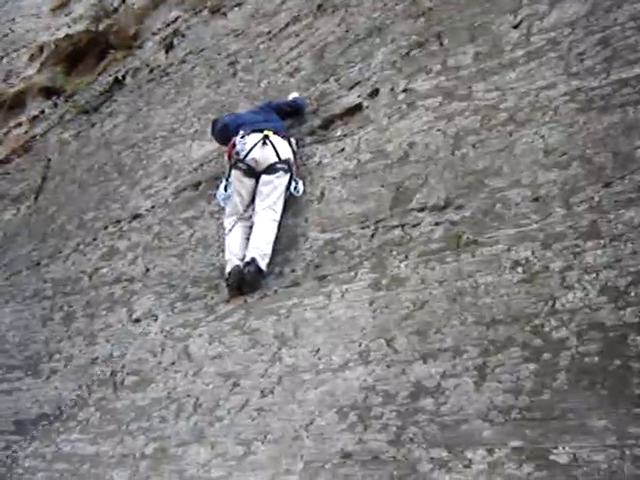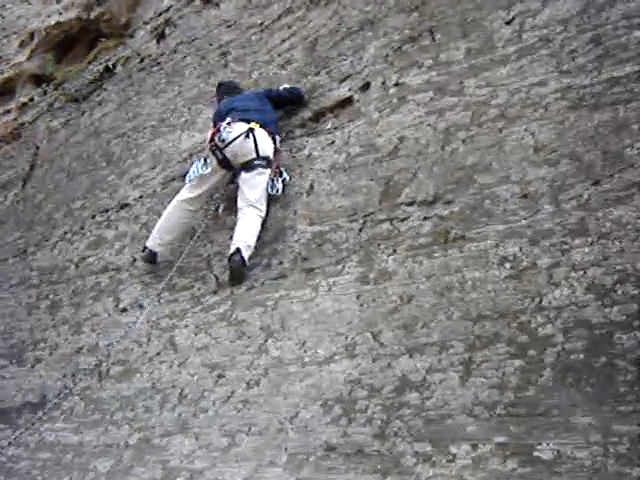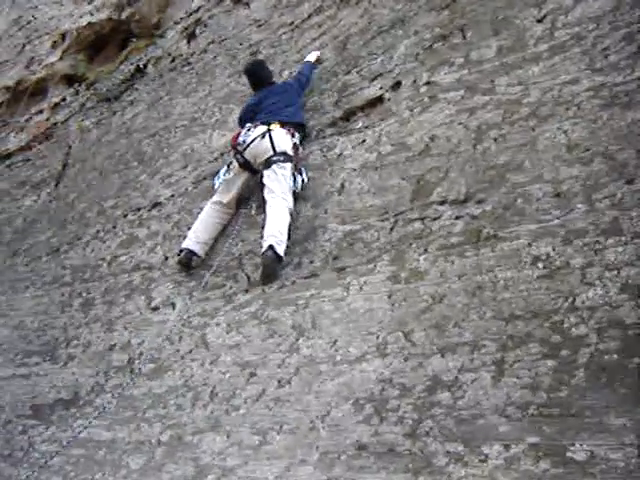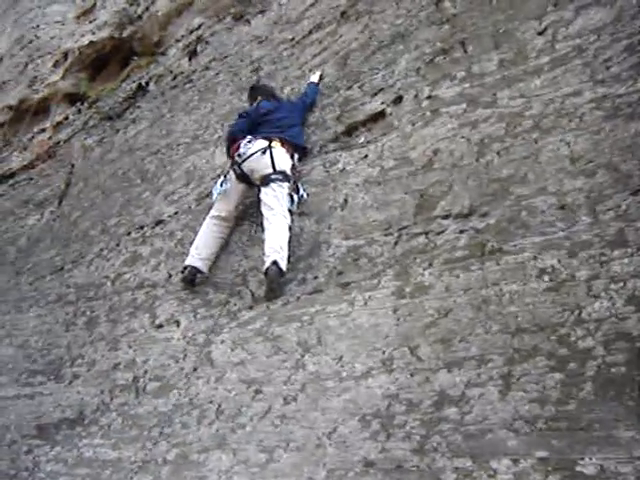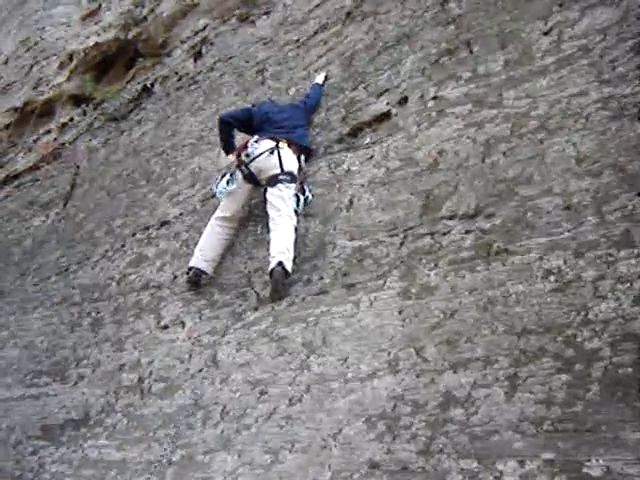
dt=1s
person 1, frame 1
left shoulder: (222, 126)
right shoulder: (265, 109)
right elbow: (298, 107)
right wrist: (295, 98)
left hip: (246, 149)
right hip: (278, 149)
left knee: (237, 216)
right knee: (267, 213)
left ankle: (234, 267)
right ankle: (255, 263)
person 1, frame 2
left shoulder: (221, 109)
right shoulder: (261, 95)
right elbow: (298, 96)
right wrist: (284, 90)
left hip: (230, 135)
right hip: (261, 142)
left knee: (191, 196)
right knee: (251, 207)
left ankle: (153, 248)
right ankle: (239, 254)
person 1, frame 3
left shoulder: (251, 104)
right shoulder: (290, 87)
left elbow: (242, 126)
right elbow: (305, 73)
right wrist: (310, 60)
left hip: (250, 140)
right hip: (279, 141)
left knee: (222, 200)
right knee: (279, 200)
left ankle: (190, 249)
right ankle: (273, 250)
person 1, frame 4
left shoulder: (256, 110)
right shoulder: (295, 107)
left elbow: (234, 134)
right elbow: (309, 96)
left wrist: (232, 156)
right wrist: (314, 81)
left hip: (249, 153)
right hip: (278, 159)
left knee: (220, 214)
right knee: (276, 216)
left ankle: (194, 266)
right ankle: (275, 266)
person 1, frame 5
left shoulder: (257, 111)
right shoulder: (298, 108)
left elbow: (226, 119)
right elbow: (313, 97)
left wrist: (230, 151)
right wrist: (318, 82)
left hip: (257, 152)
right hip: (285, 159)
left knee: (225, 215)
right knee: (282, 216)
left ankle: (198, 267)
right ankle: (280, 267)
